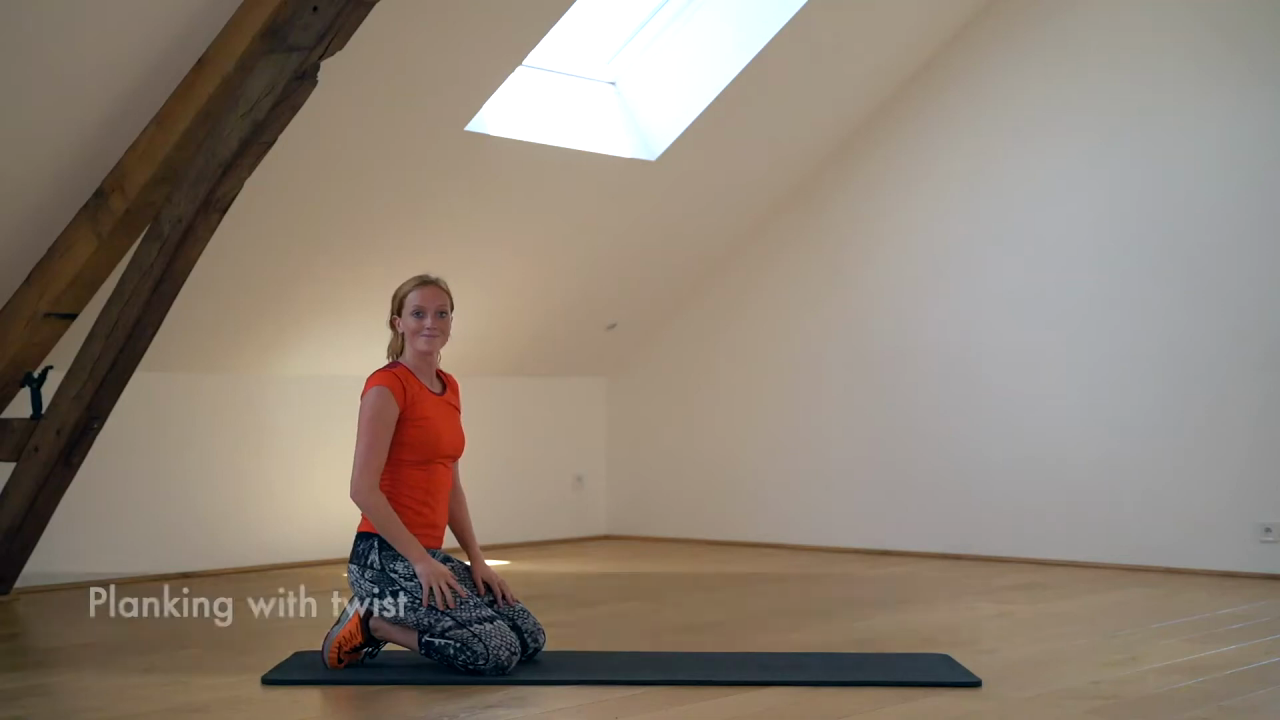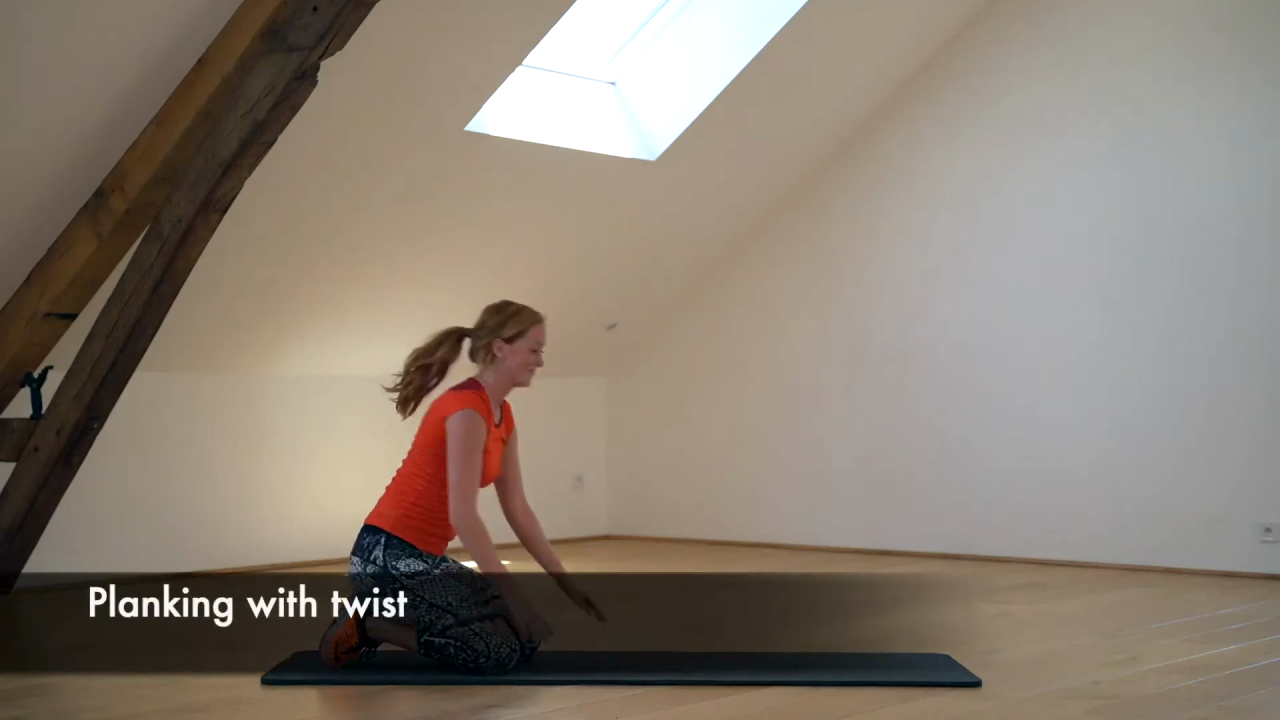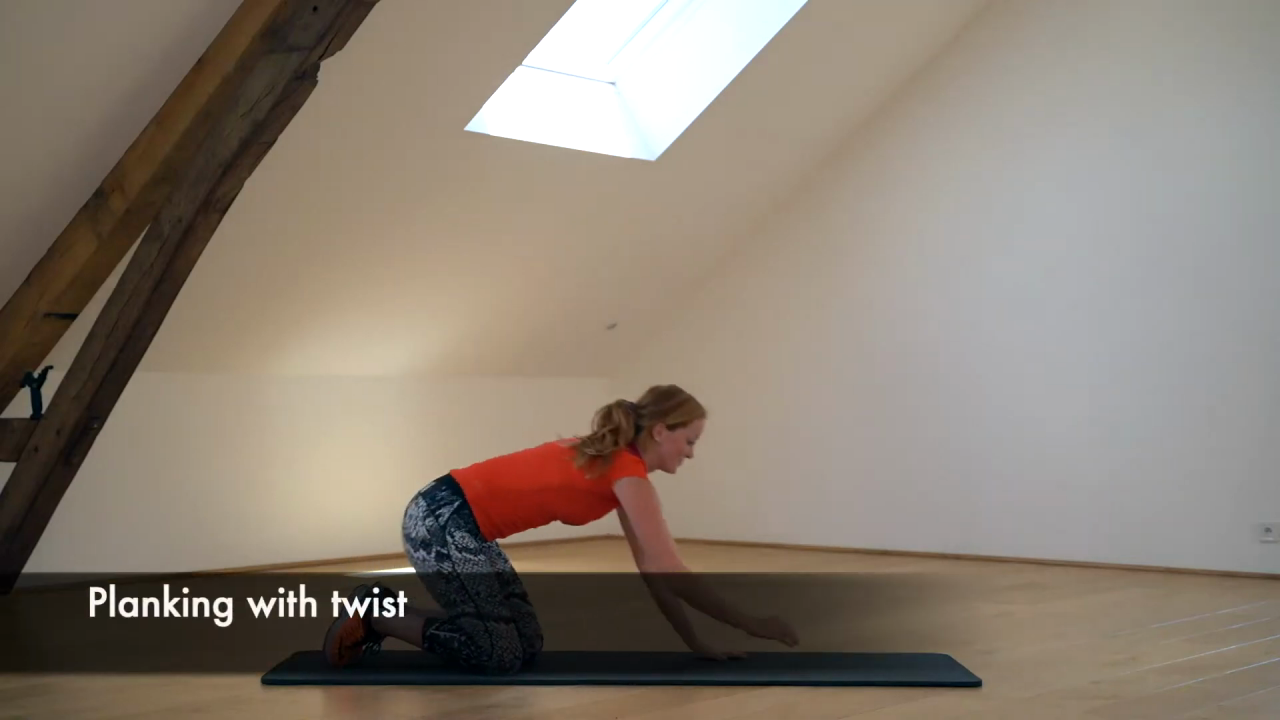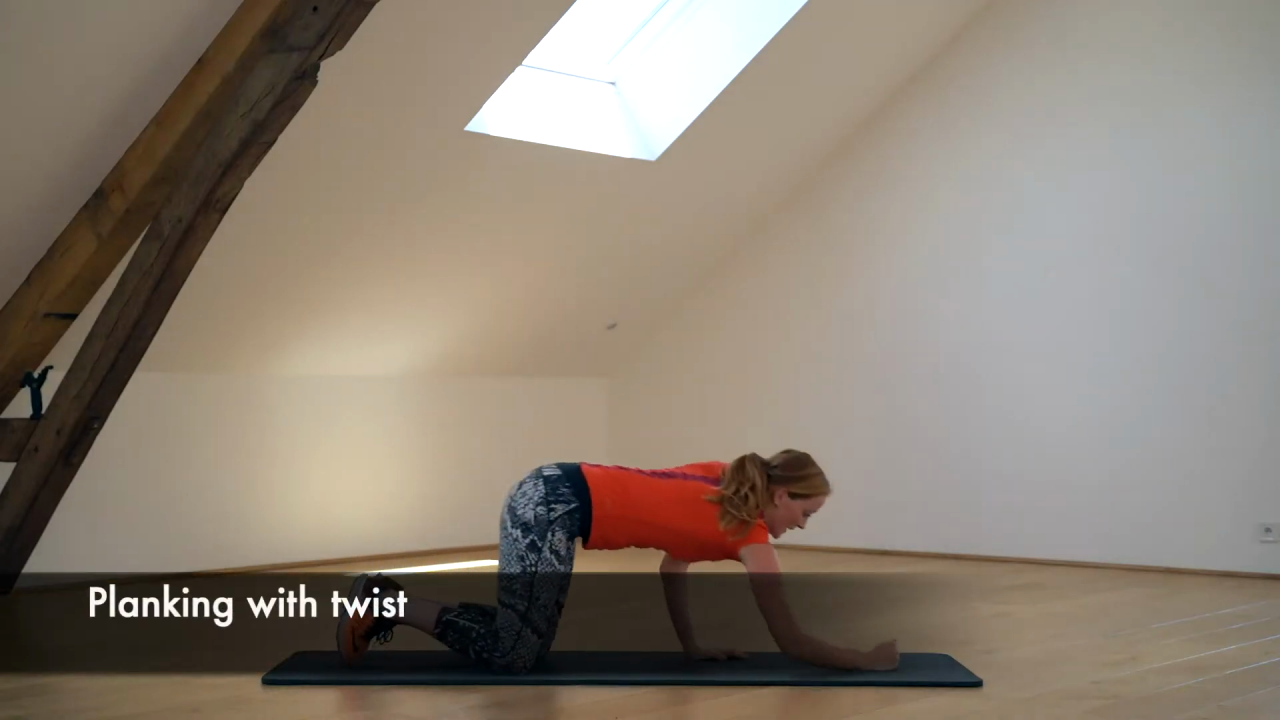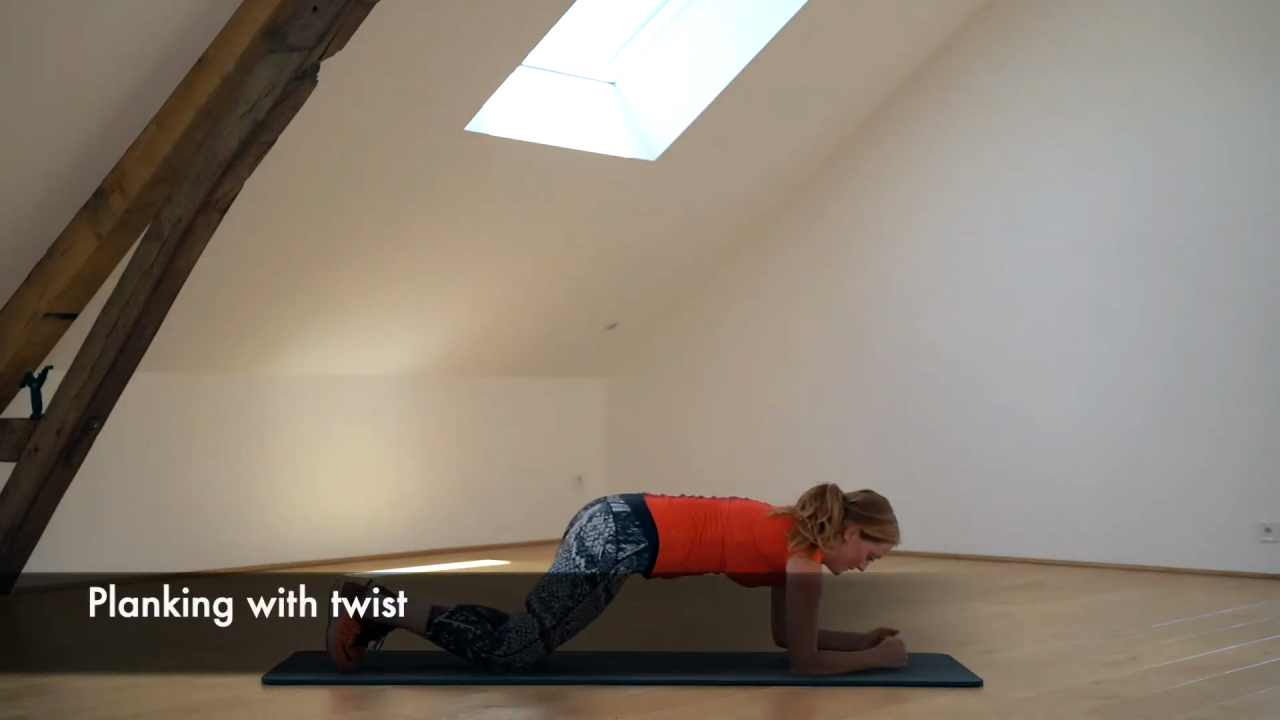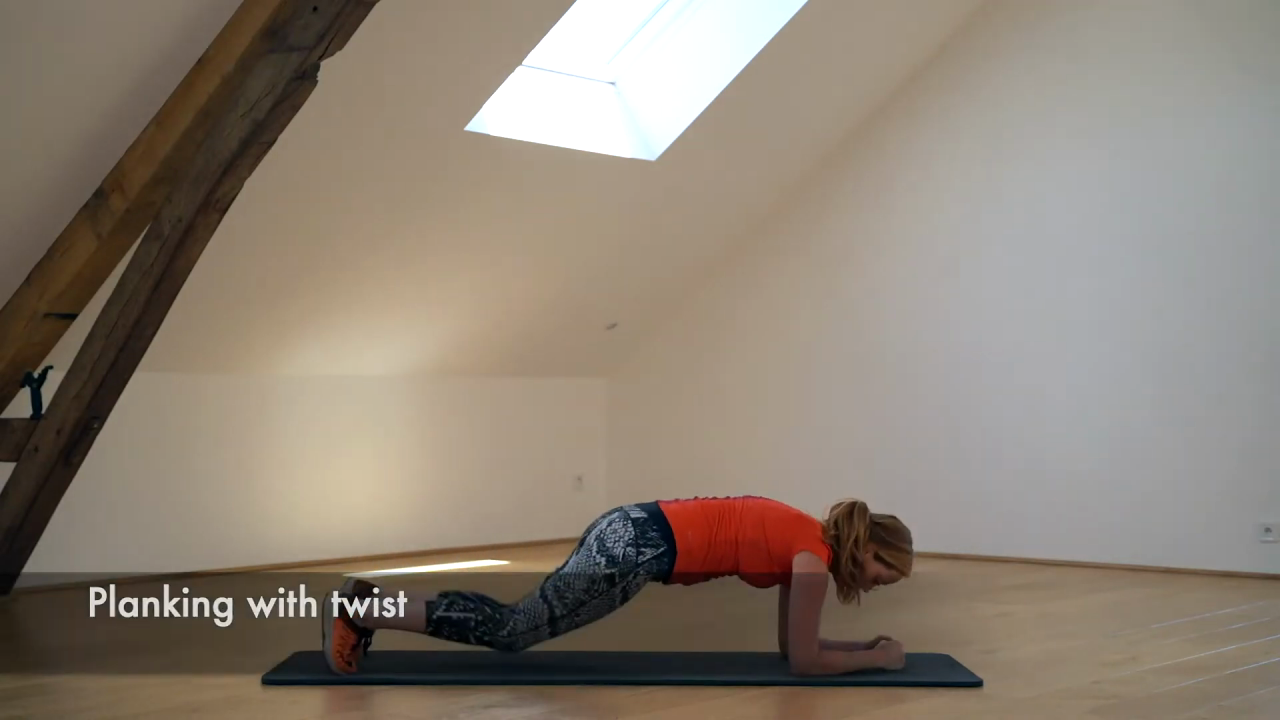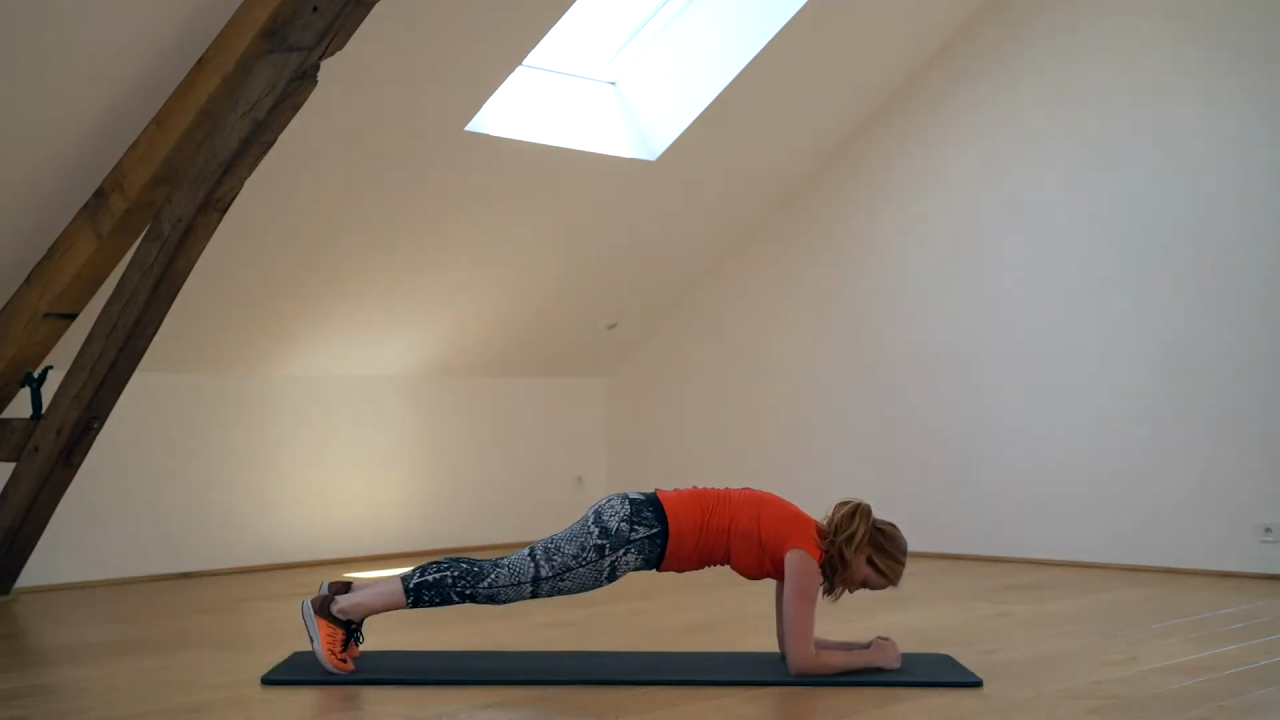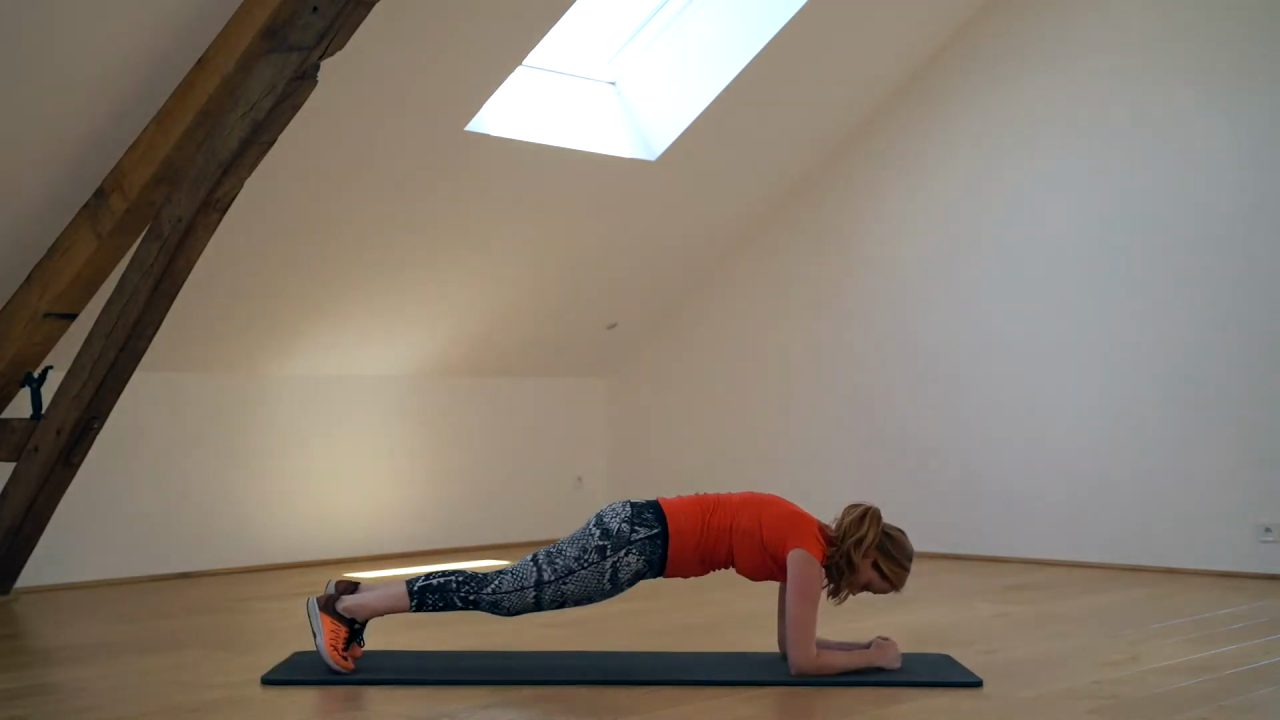
dt=0.4s
person 1, frame 1
left shoulder: (449, 388)
right shoulder: (386, 386)
right elbow: (363, 489)
left wrist: (478, 561)
right wrist: (422, 563)
left hip: (425, 555)
right hip: (388, 559)
left knee: (530, 638)
right knee: (498, 652)
left ankle: (386, 616)
right ankle: (373, 625)
person 1, frame 2
left shoulder: (500, 415)
right shoulder: (468, 411)
left elbow: (518, 510)
right elbow: (463, 513)
left wrist: (565, 582)
right wrist: (513, 596)
left hip: (421, 555)
right hip: (388, 556)
left knee: (526, 638)
right knee: (497, 651)
left ankle: (386, 611)
right ankle: (371, 625)
person 1, frame 3
left shoulder: (618, 459)
right shoulder: (626, 471)
left elbow: (651, 567)
right elbow: (674, 577)
left wrist: (693, 639)
right wrist: (754, 625)
left hip: (458, 521)
right hip: (441, 521)
left knee: (525, 644)
right knee: (498, 654)
left ankle: (381, 610)
right ankle: (376, 619)
person 1, frame 4
left shoulder: (718, 481)
right shoulder: (750, 531)
left elbow: (672, 555)
right elbow: (793, 645)
left wrist: (689, 643)
right wrist: (870, 657)
left hip: (546, 490)
right hip: (550, 509)
left knee: (524, 635)
right knee: (510, 653)
left ankle: (387, 601)
right ankle: (387, 604)
person 1, frame 5
left shoulder: (789, 534)
right shoulder: (805, 551)
left elbow: (789, 636)
right elbow: (805, 660)
left wrist: (864, 638)
right wrist: (879, 657)
left hip: (615, 521)
right hip: (620, 540)
left knee: (525, 633)
right knee: (511, 648)
left ankle: (381, 607)
right ankle: (380, 605)
person 1, frame 6
left shoulder: (803, 543)
right shoulder: (814, 554)
left elbow: (790, 643)
right elbow: (804, 661)
left wrist: (865, 643)
right wrist: (878, 656)
left hip: (636, 529)
right hip: (640, 547)
left knee: (519, 620)
right knee: (513, 630)
left ankle: (371, 600)
right ankle: (356, 606)
person 1, frame 7
left shoulder: (800, 540)
right shoulder: (806, 551)
left elbow: (792, 643)
right elbow: (803, 661)
left wrist: (864, 644)
right wrist: (874, 657)
left hip: (636, 521)
right hip: (638, 531)
left knee: (500, 576)
right knee: (499, 582)
left ankle: (352, 592)
right ankle: (336, 608)
person 1, frame 8
left shoulder: (807, 541)
right shoulder: (808, 550)
left elbow: (791, 642)
right elbow: (803, 661)
left wrist: (861, 644)
right wrist: (872, 656)
left hip: (643, 540)
right hip: (637, 539)
left knee: (507, 593)
right knee: (499, 593)
left ankle: (360, 594)
right ankle: (342, 606)
